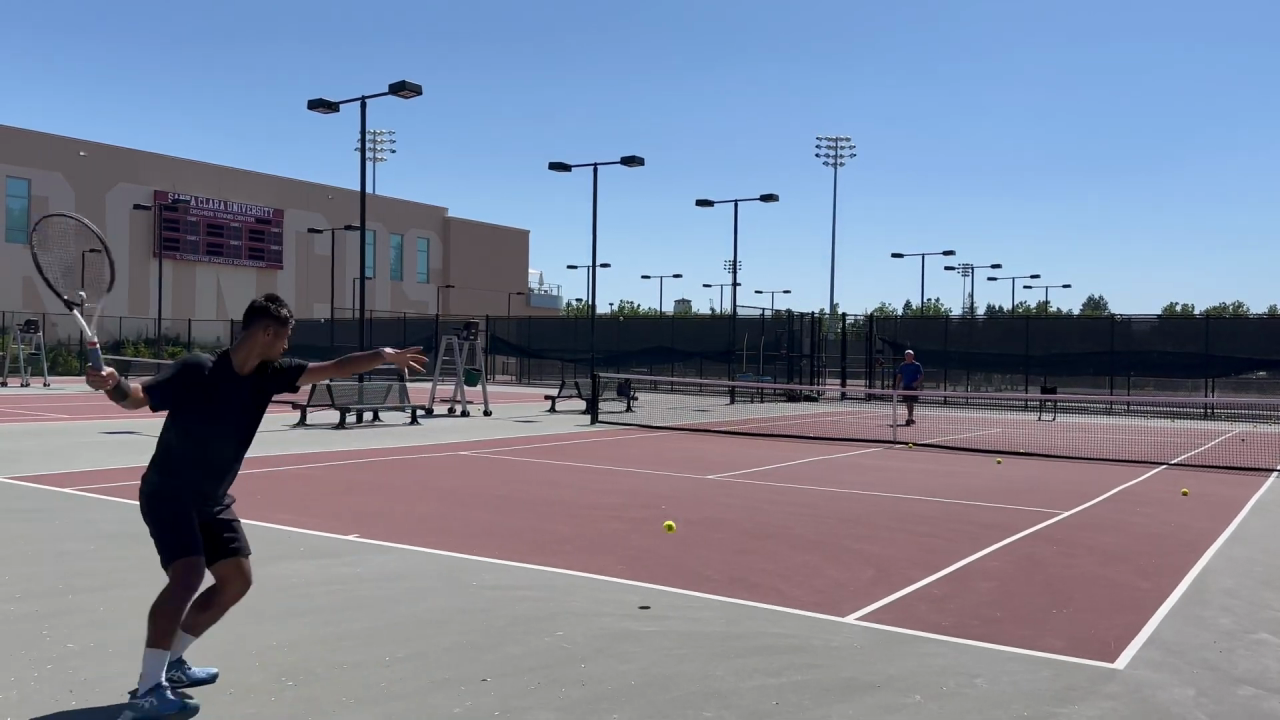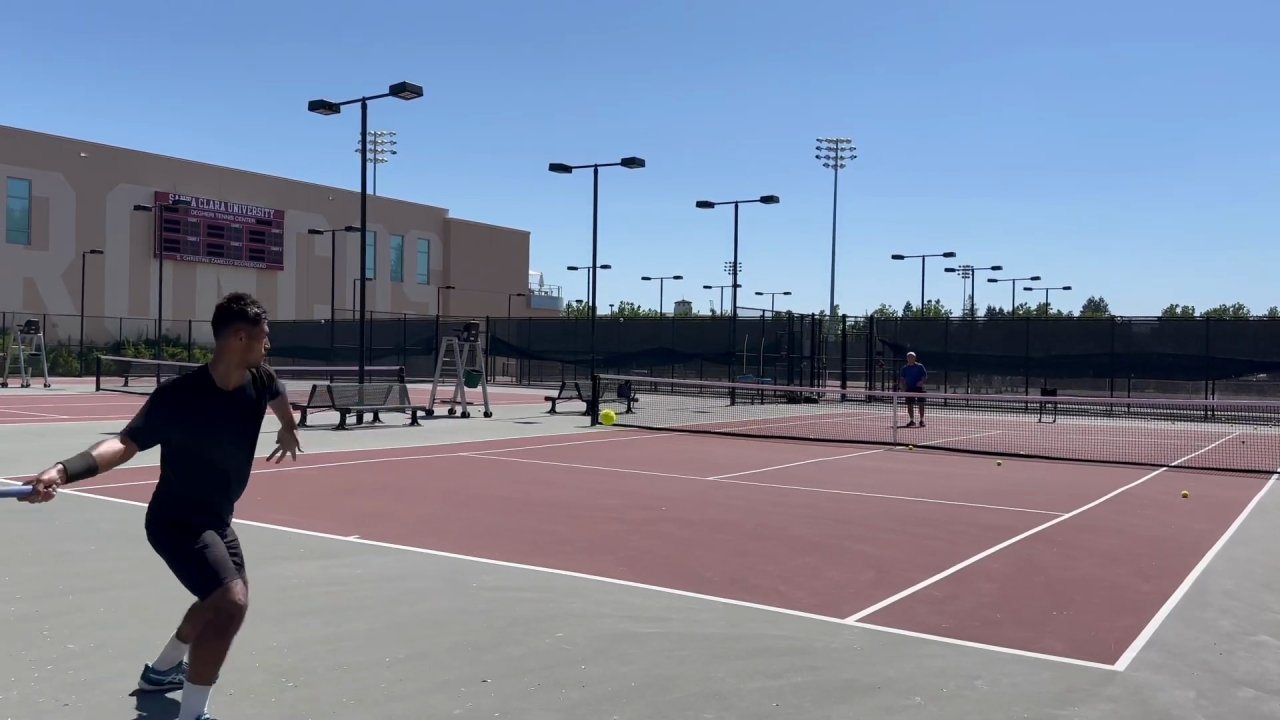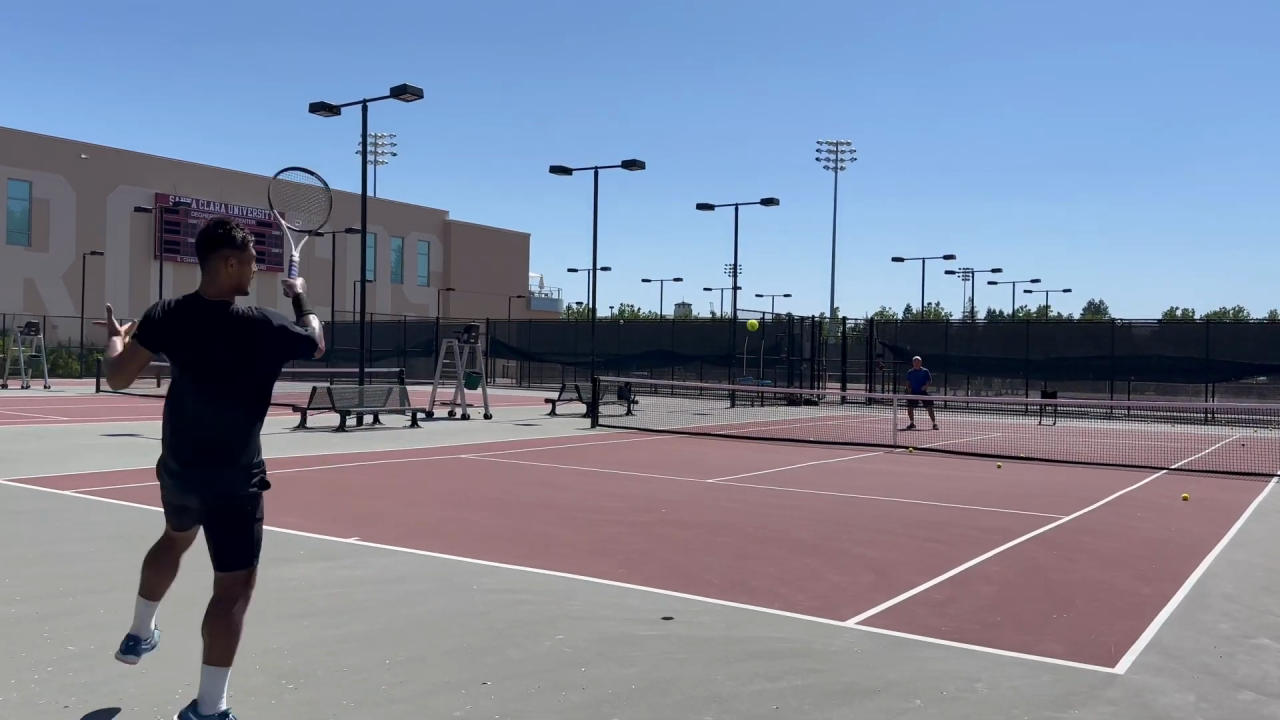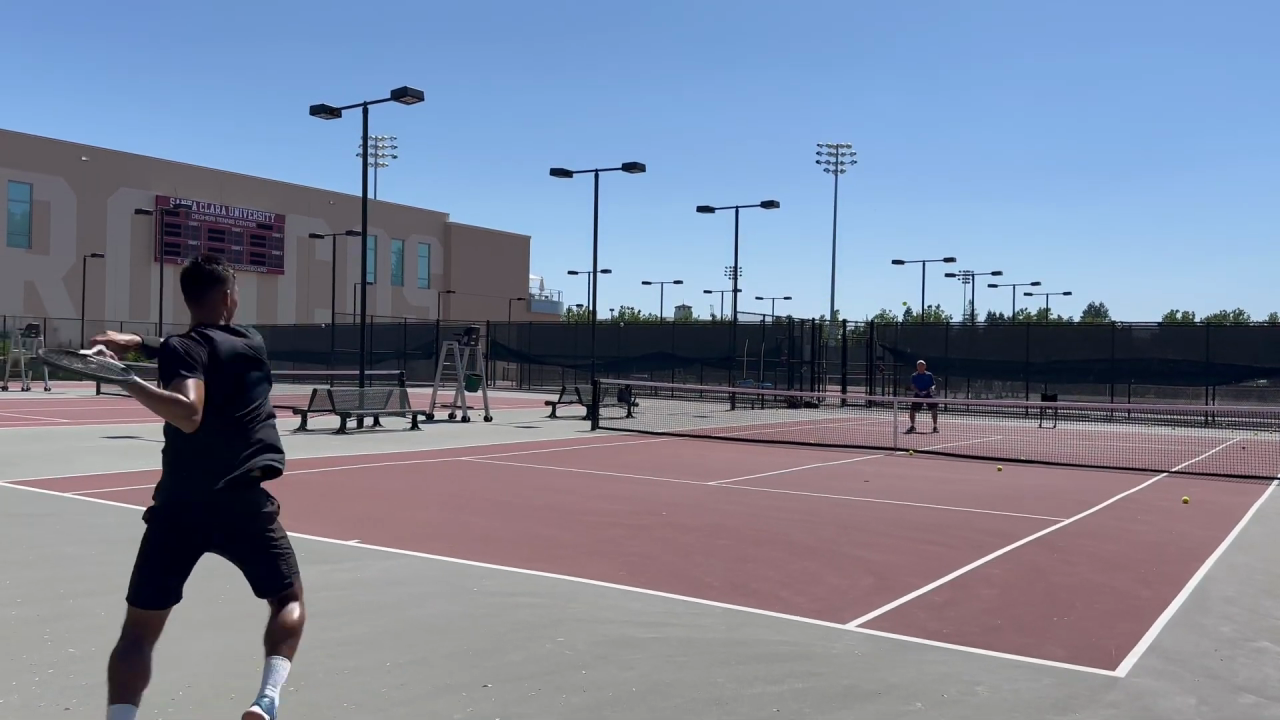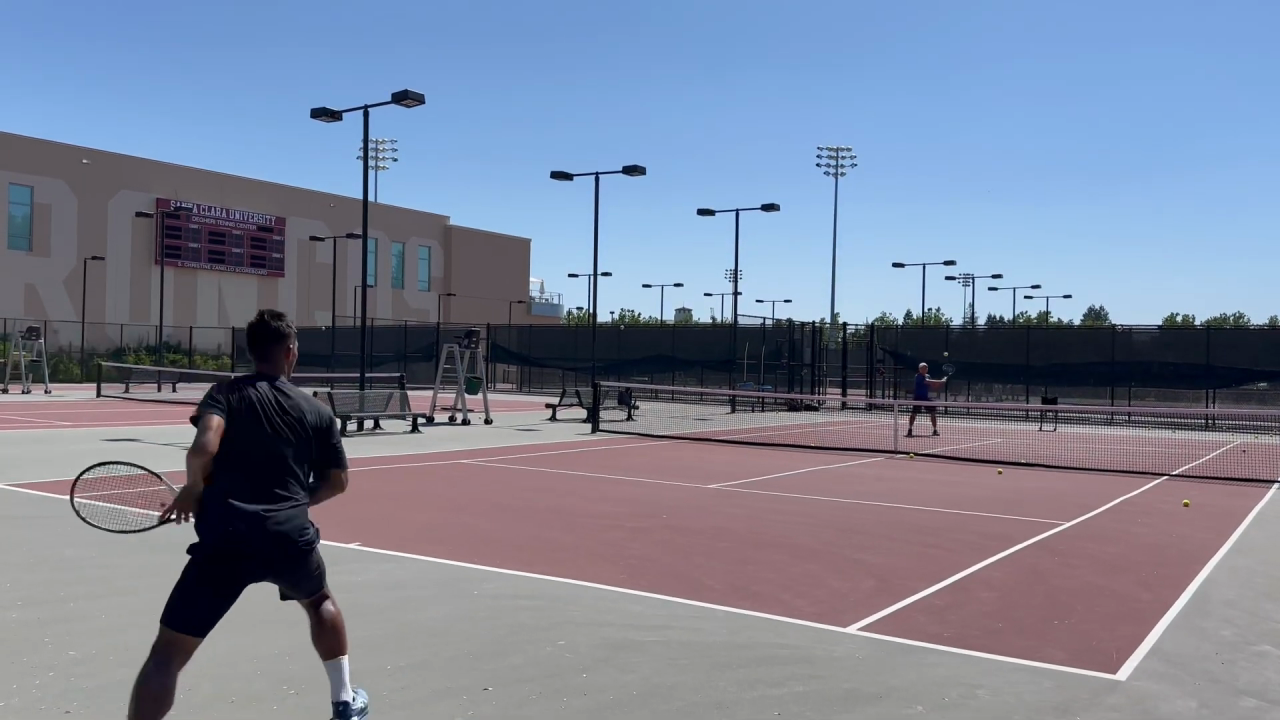
dt=0.3s
person 1, frame 1
left shoulder: (270, 373)
right shoulder: (197, 368)
left elbow: (332, 368)
right elbow: (141, 397)
left wrist: (382, 356)
right wrist: (112, 384)
left hip: (212, 499)
right hip: (166, 494)
left knee: (238, 580)
right knee: (189, 576)
left ankle: (167, 662)
person 1, frame 2
left shoulder: (258, 380)
right shoulder: (177, 395)
left elbow: (277, 393)
right elbow: (124, 444)
left wrist: (288, 427)
right wrist: (62, 472)
left hip: (216, 521)
right hip: (181, 524)
left knee: (226, 596)
right knee: (231, 604)
left ankle: (163, 669)
person 1, frame 3
left shoulder: (169, 314)
right shoulder: (263, 325)
left elbow: (117, 379)
right elbow: (315, 345)
left wrist: (117, 342)
right wrist: (300, 299)
left hip: (177, 463)
right hip: (235, 473)
left knee: (175, 536)
right knee: (233, 587)
left ankle: (139, 634)
person 1, frame 4
left shoulder: (181, 347)
right shoulder: (253, 344)
left elbow: (188, 415)
left wrist: (127, 381)
right wrist: (136, 342)
left hip: (179, 507)
right hip: (247, 505)
left knee: (139, 629)
right knee: (289, 602)
person 1, frame 5
left shoulder: (227, 393)
right shoulder: (316, 410)
left elbow: (204, 451)
right elbow: (338, 481)
left wrist: (191, 492)
left hip: (224, 538)
right hip: (291, 538)
left knee: (167, 654)
right knee: (319, 599)
